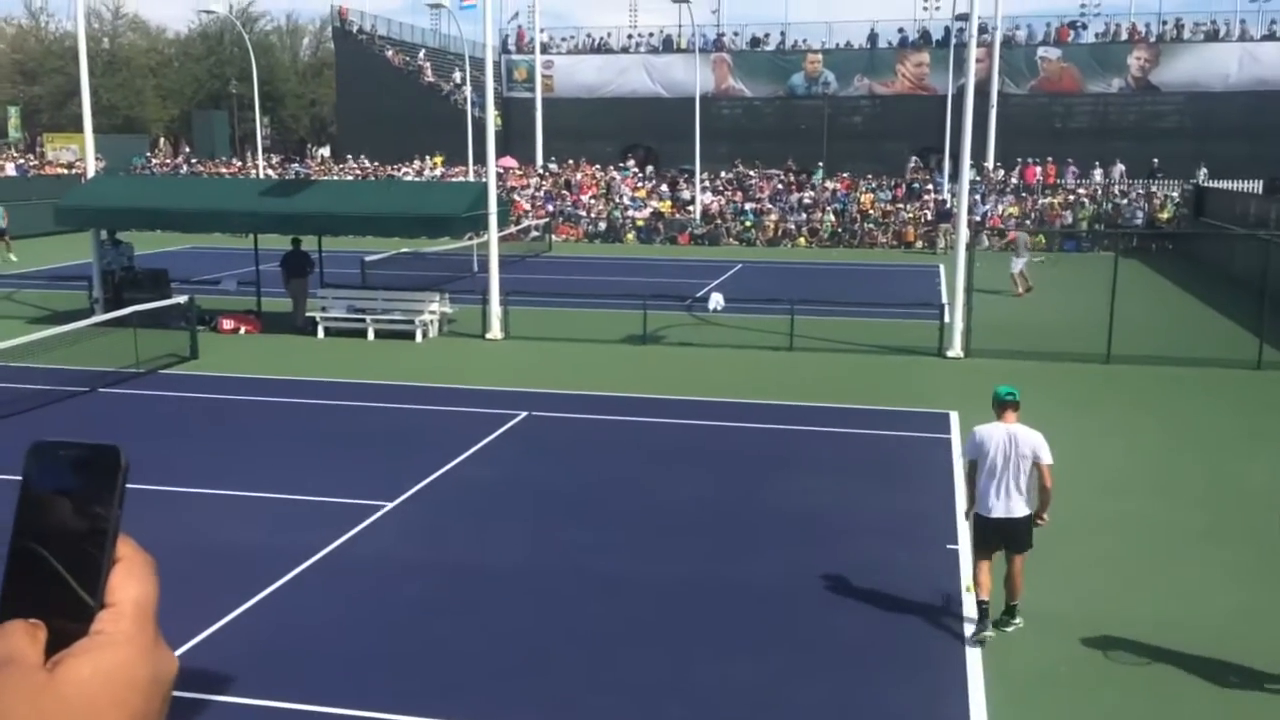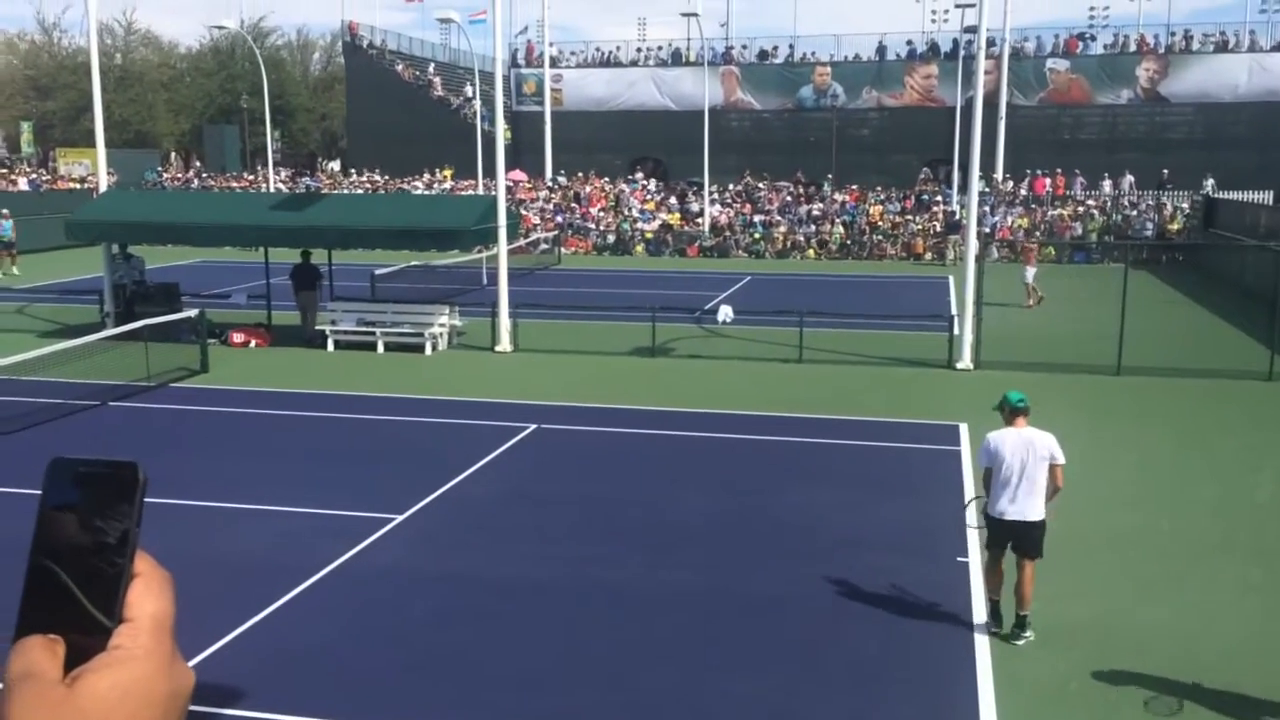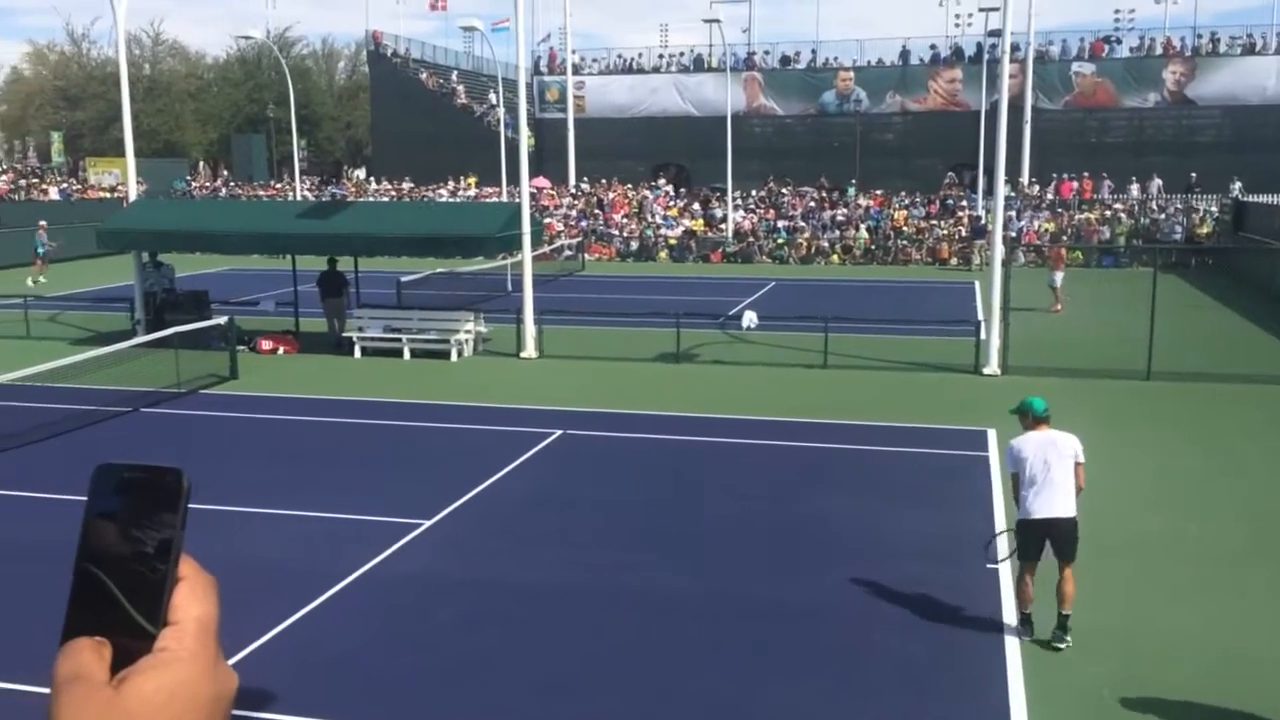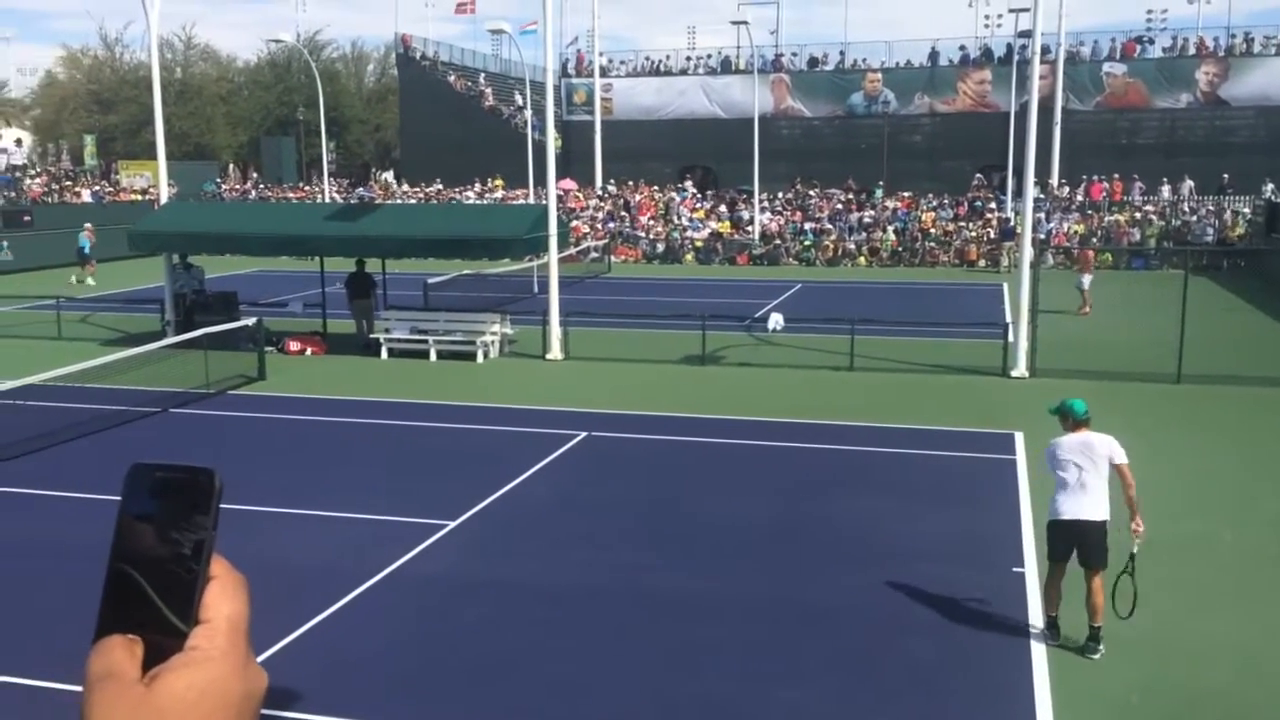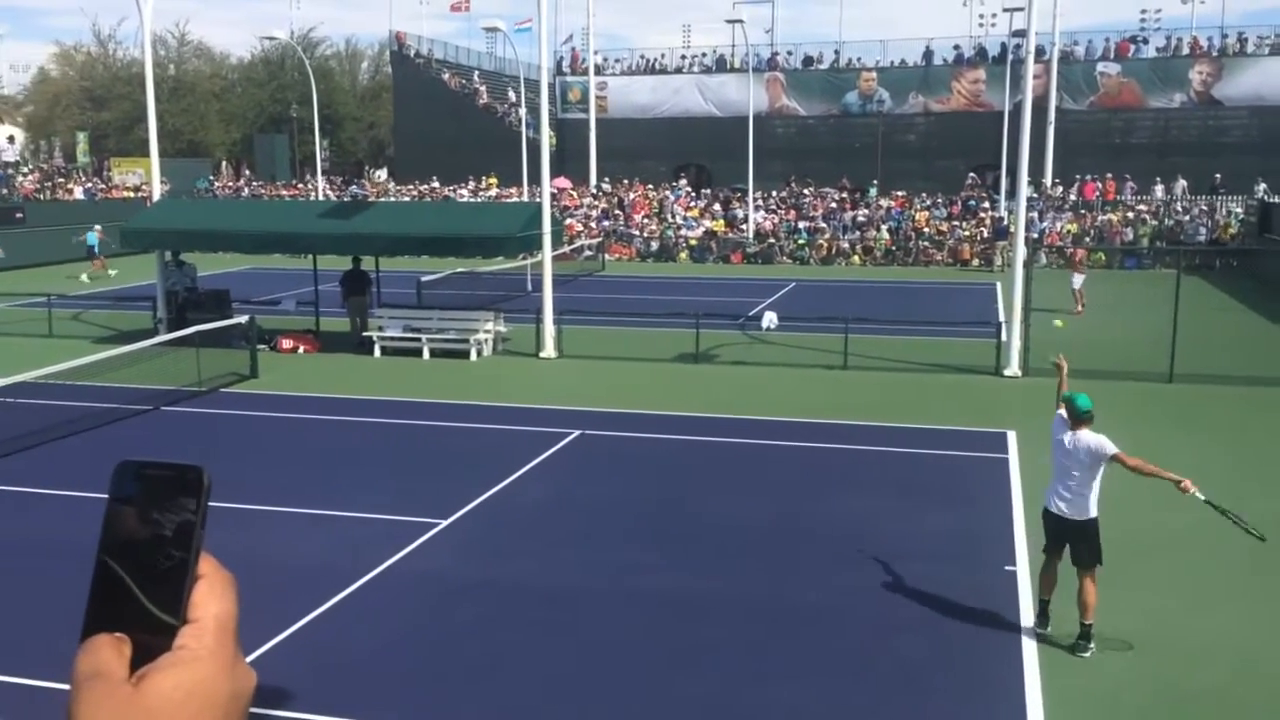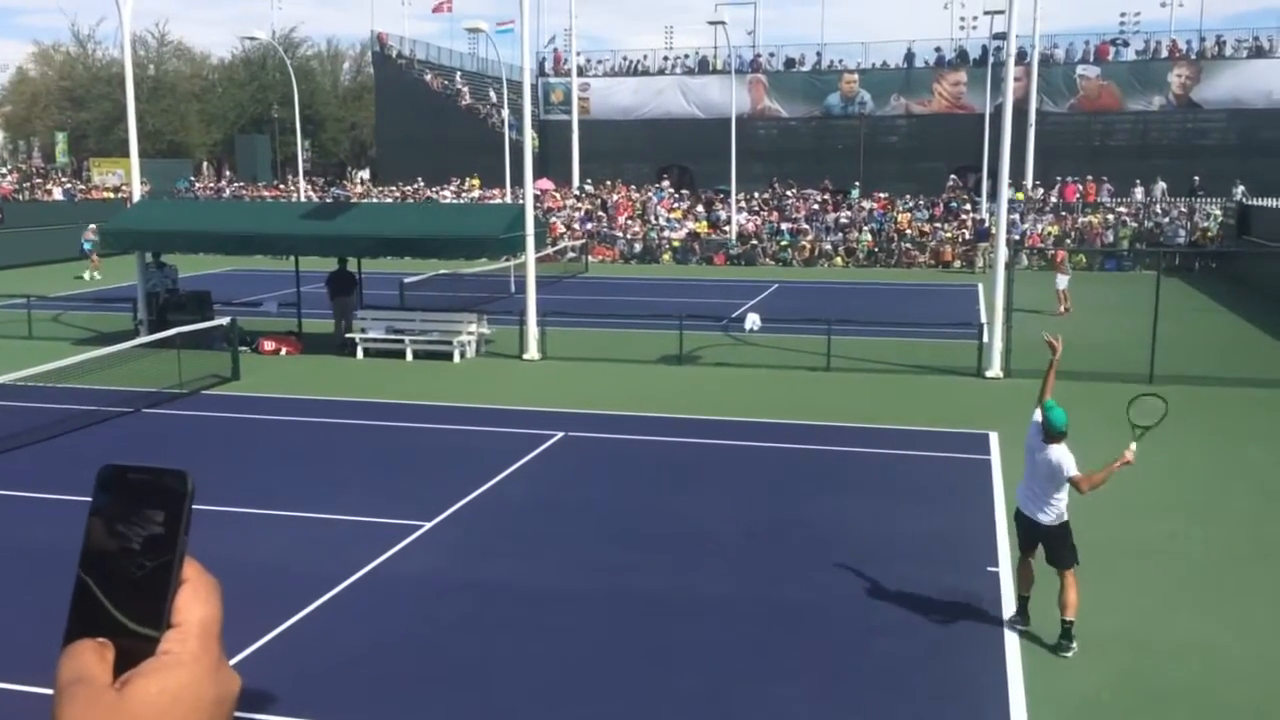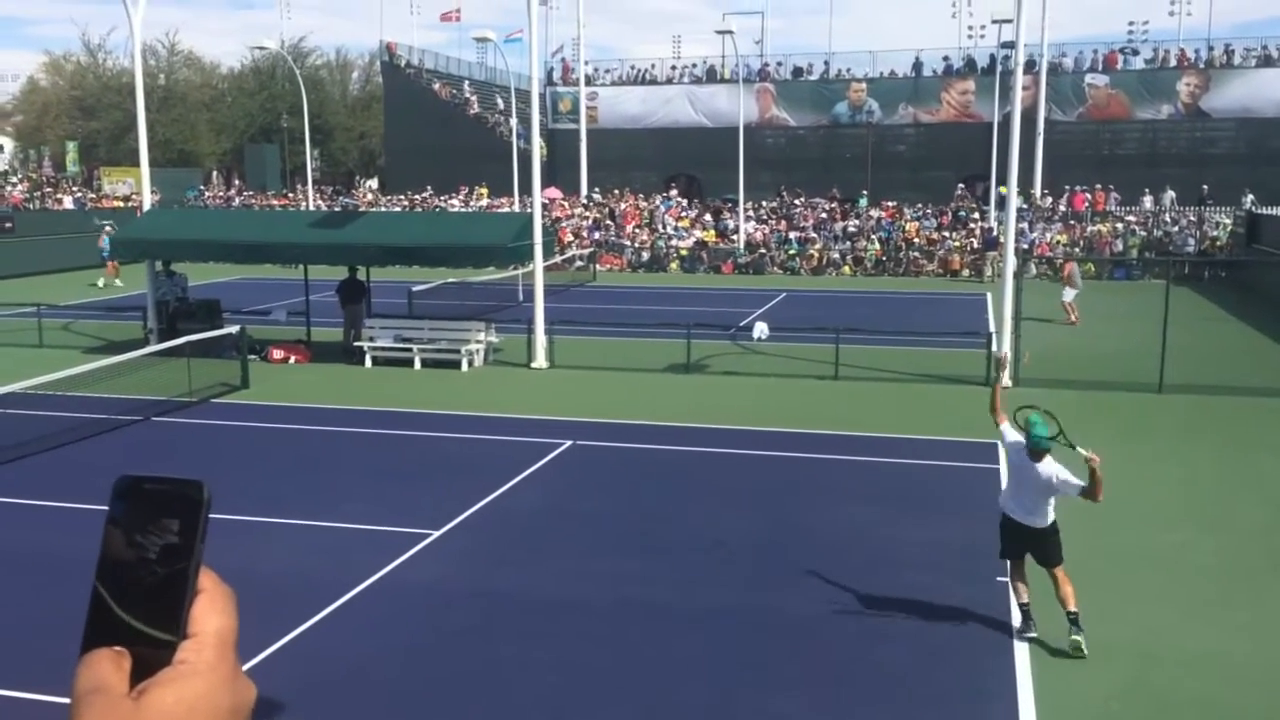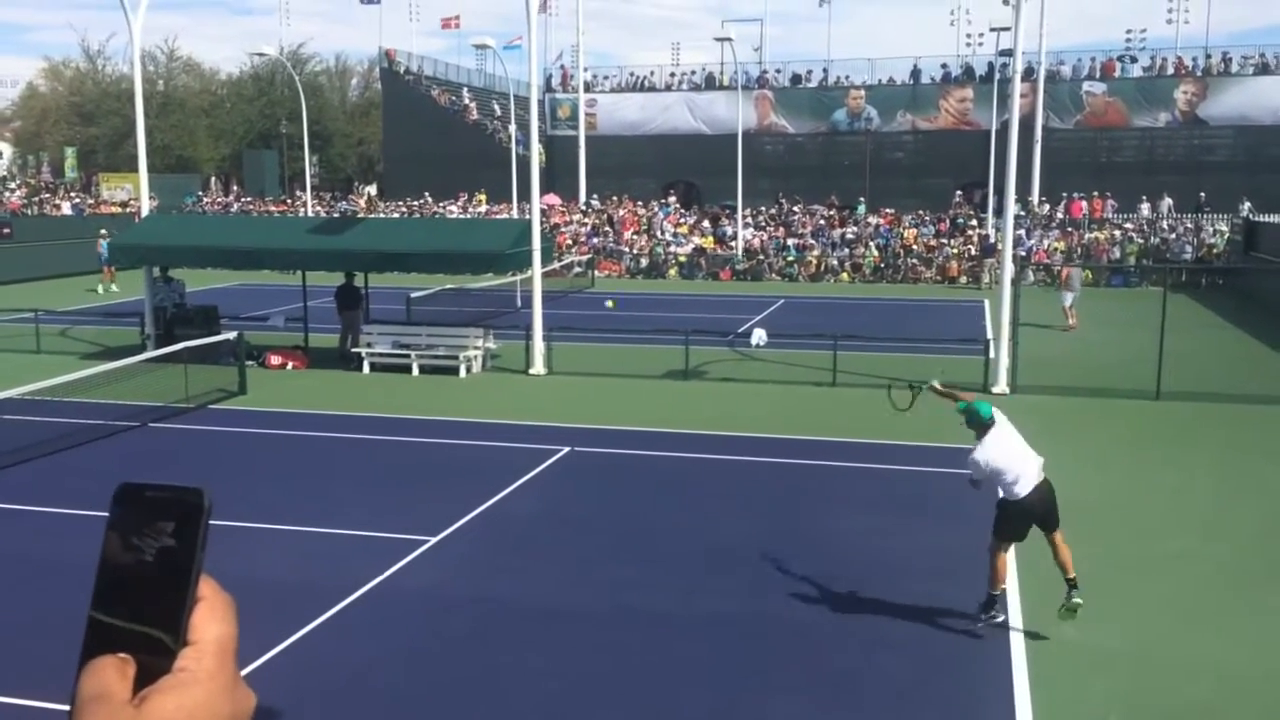
dt=0.3s
person 1, frame 1
left shoulder: (979, 433)
right shoulder: (1034, 438)
left elbow: (971, 475)
right elbow: (1046, 485)
left wrist: (971, 503)
right wrist: (1041, 512)
left hip: (985, 511)
right hip: (1019, 513)
left knee: (982, 563)
right knee: (1015, 562)
left ankle: (984, 617)
right ankle: (1010, 614)
person 1, frame 2
left shoulder: (993, 439)
right shoulder: (1047, 440)
left elbow: (987, 480)
right elbow: (1057, 484)
left hip: (999, 513)
right hip: (1033, 516)
left knee: (994, 558)
right knee: (1025, 569)
left ankle: (995, 615)
right ankle: (1020, 626)
person 1, frame 3
left shoulder: (1016, 445)
right shoulder: (1071, 441)
right elbow: (1080, 484)
left hip: (1031, 516)
right hip: (1064, 516)
left knee: (1027, 570)
right knee: (1066, 570)
left ankle: (1026, 624)
right ankle: (1062, 629)
person 1, frame 4
left shoulder: (1055, 446)
right shoulder: (1108, 443)
right elbow: (1129, 485)
right wrist: (1135, 516)
left hip: (1061, 517)
right hip: (1095, 520)
left knee: (1055, 571)
right knee: (1094, 579)
left ankle: (1052, 628)
right ankle: (1094, 639)
person 1, frame 5
left shoulder: (1059, 430)
right shoulder: (1096, 442)
left elbow: (1060, 403)
right elbow: (1129, 463)
left wrist: (1062, 376)
right wrist: (1175, 479)
left hip: (1053, 512)
right hip: (1082, 519)
left knee: (1051, 563)
right knee: (1087, 577)
left ankle: (1042, 618)
right ankle: (1085, 638)
person 1, frame 6
left shoulder: (1034, 433)
right shoulder: (1060, 457)
left elbow: (1044, 396)
right elbow: (1083, 485)
left wrist: (1055, 358)
right wrist: (1119, 463)
left hip: (1024, 513)
right hip: (1052, 523)
left knee: (1025, 559)
right knee: (1067, 576)
left ankle: (1022, 613)
right ankle: (1067, 636)
person 1, frame 7
left shoulder: (1015, 447)
right shoulder: (1053, 475)
left elbow: (997, 414)
right elbow: (1093, 496)
left wrist: (1000, 376)
right wrist: (1095, 471)
left hip: (1011, 520)
right hip: (1040, 527)
left knee: (1016, 569)
right knee: (1058, 575)
left ankle: (1027, 621)
right ankle: (1074, 627)
person 1, frame 8
left shoulder: (978, 457)
right shoulder: (997, 418)
left elbow: (977, 485)
right elbow: (975, 399)
right wrist: (943, 391)
left hip: (1018, 501)
right hip: (1042, 487)
left knee: (998, 550)
right knee: (1056, 539)
left ankle: (993, 606)
right ankle: (1072, 591)
